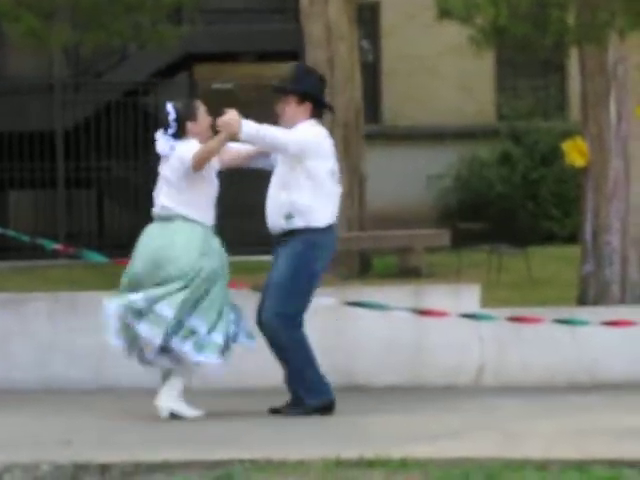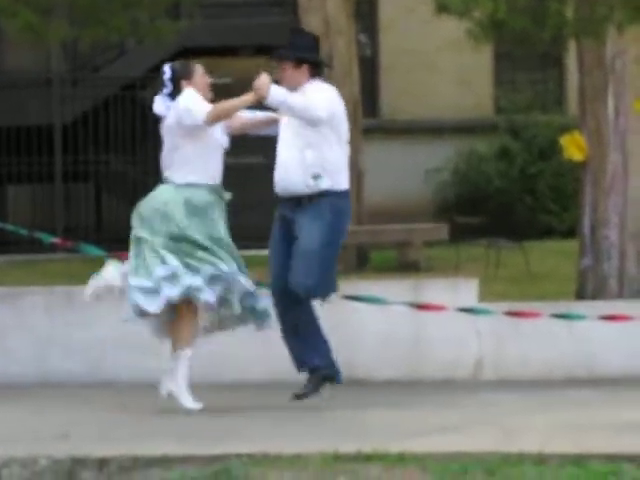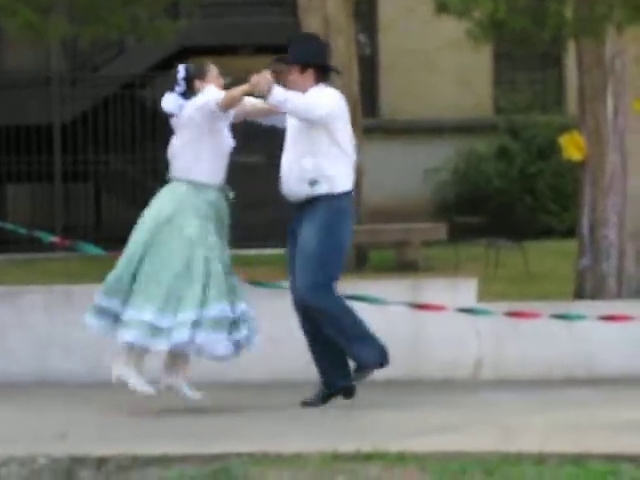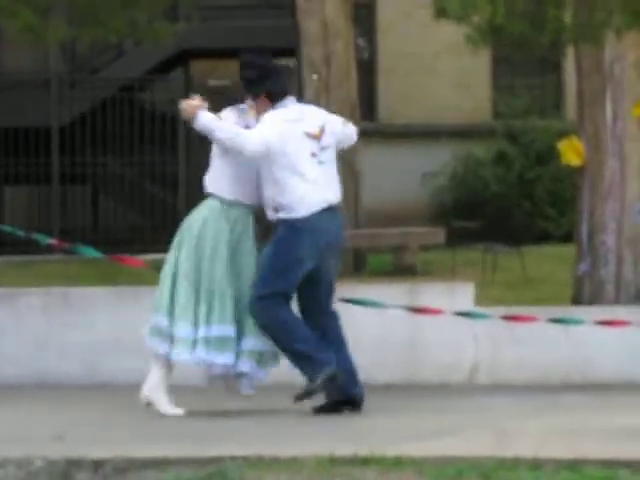
dt=0.4s
person 1, frame 1
left shoulder: (309, 135)
right shoulder: (301, 141)
left elbow: (279, 140)
right elbow: (274, 154)
left wrist: (241, 129)
left hip: (307, 243)
right hip: (297, 243)
left knee: (279, 320)
right knee: (270, 320)
left ankle: (316, 397)
right ankle: (307, 392)
person 1, frame 2
left shoulder: (323, 95)
right shoulder: (303, 102)
left elbow: (313, 115)
right elbow: (283, 120)
left wrist: (271, 93)
left hip: (325, 207)
right hip: (292, 208)
left knee: (305, 284)
right knee: (282, 288)
left ankle: (326, 290)
right ankle: (319, 367)
person 1, frame 3
left shoulder: (328, 99)
right shoulder: (307, 102)
left elbow: (307, 110)
right elbow: (291, 116)
left wrist: (272, 92)
left hip: (328, 210)
right hip: (306, 212)
left knee: (311, 291)
right knee: (305, 299)
left ankle: (368, 351)
right ankle: (337, 379)
person 1, frame 4
left shoulder: (276, 124)
right shoulder: (316, 115)
left elbow: (249, 145)
right elbow: (348, 134)
left wrist: (202, 118)
left hip: (300, 229)
right hip: (328, 223)
left knee: (265, 304)
right knee: (318, 312)
left ankle: (319, 365)
right ankle: (347, 390)
person 2, frame 1
left shoulder: (186, 150)
right shoulder: (188, 151)
left elbow: (234, 156)
right elbow: (202, 159)
right wrist: (225, 135)
left hip: (162, 243)
right hip: (189, 247)
left knee: (183, 321)
right knee: (197, 319)
left ankle: (169, 394)
right ankle: (169, 394)
person 2, frame 2
left shoulder: (203, 114)
right shoulder: (185, 108)
left elbow: (240, 123)
right elbow: (217, 114)
left wrist: (280, 116)
right wrist: (255, 95)
left hip: (200, 209)
right hip: (178, 208)
left knee: (192, 292)
left ankle: (176, 379)
right ankle: (118, 274)
person 2, frame 3
left shoulder: (210, 112)
right shoulder: (202, 104)
left elbow: (247, 109)
right elbow: (231, 98)
left hip: (200, 209)
right hip: (184, 207)
left knee: (196, 288)
right knee: (167, 283)
left ankle: (175, 371)
right ankle: (128, 363)
person 2, frame 4
right shoulder: (232, 121)
left hip: (239, 225)
right hip: (215, 220)
left knee: (241, 301)
right knee: (196, 298)
left ankle: (223, 362)
right ankle: (155, 384)
